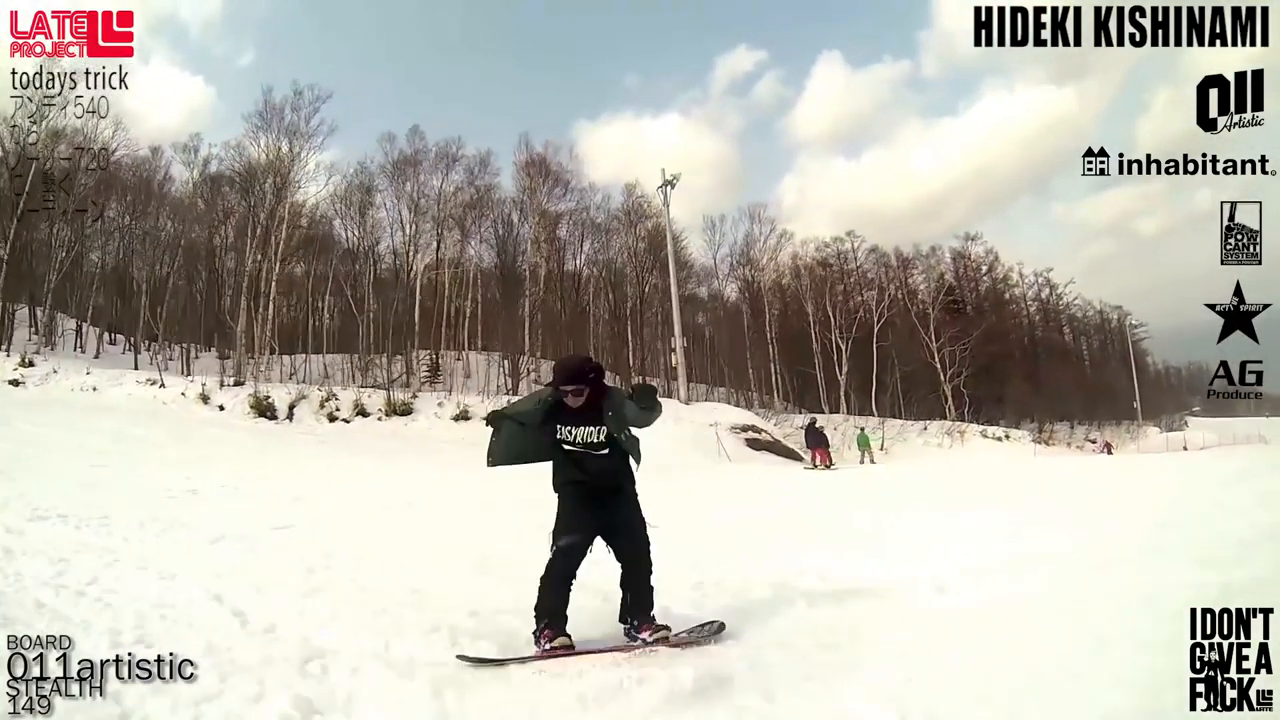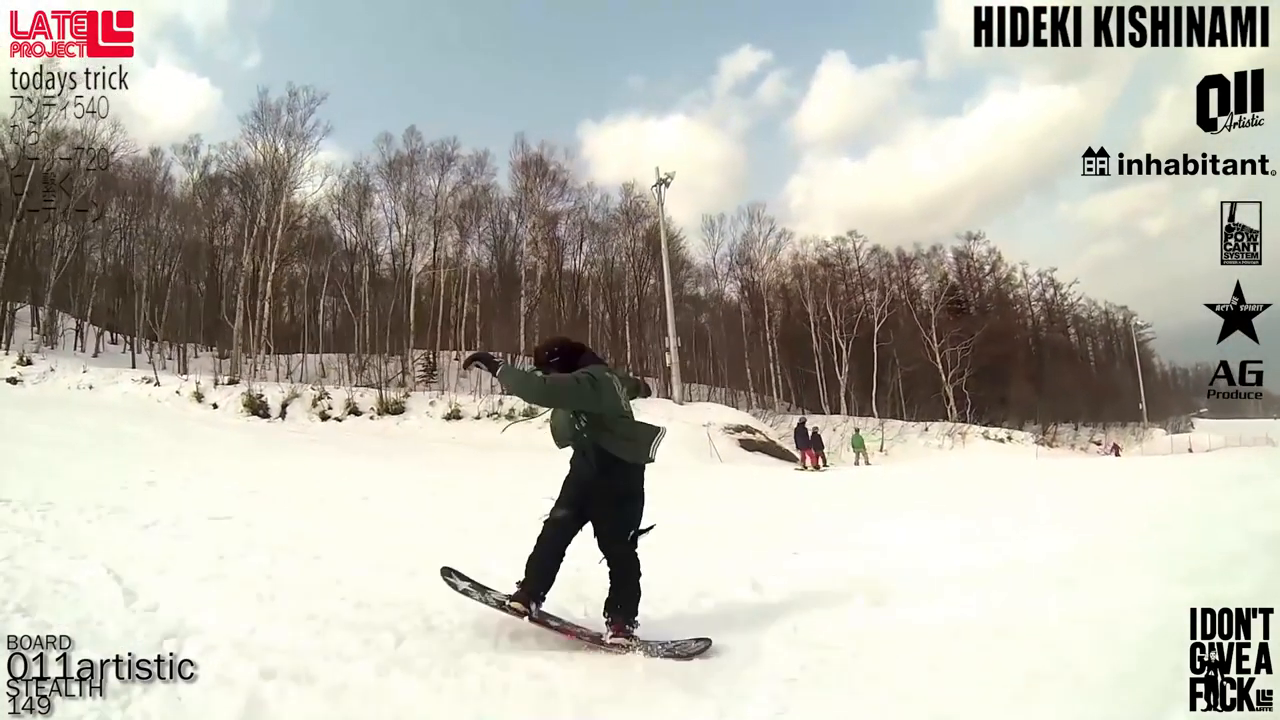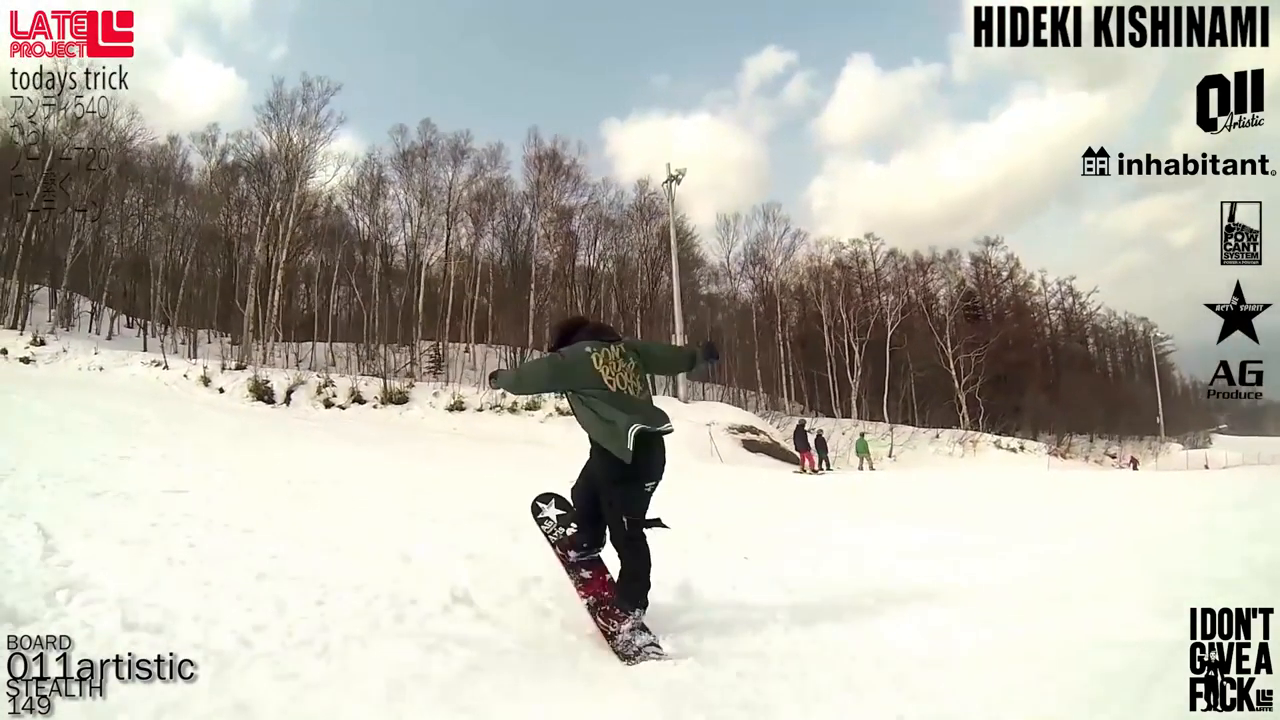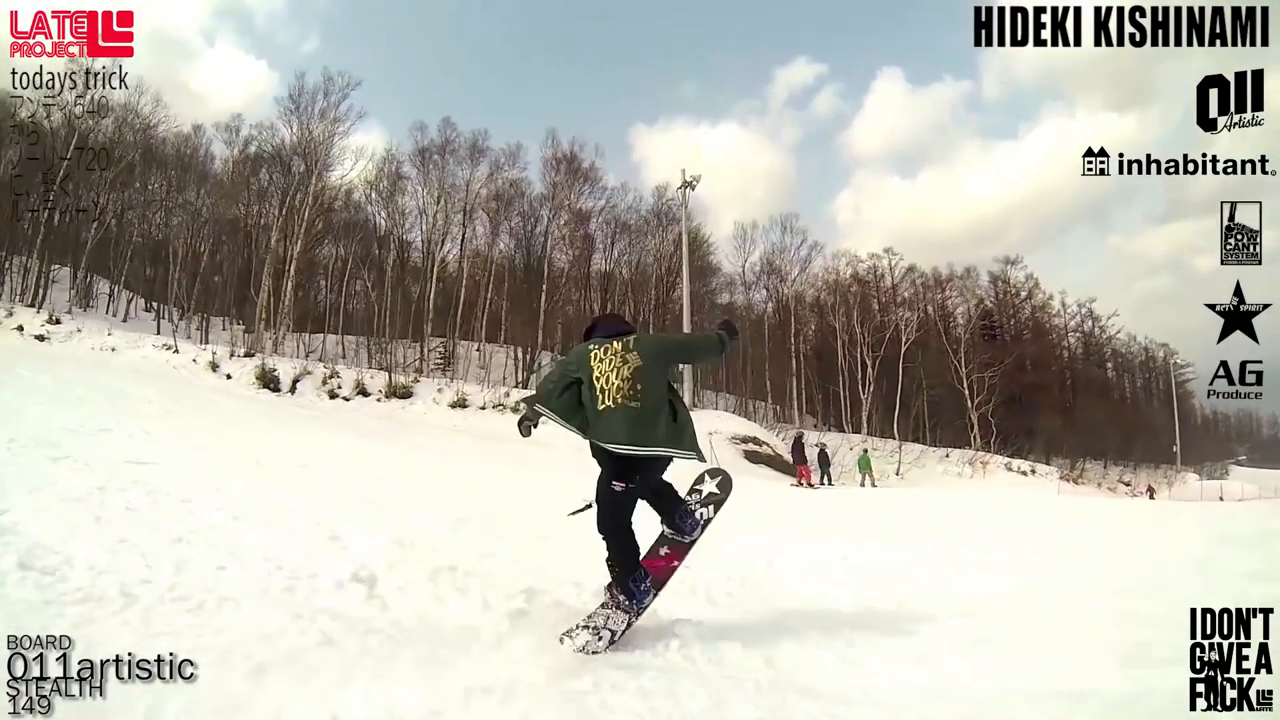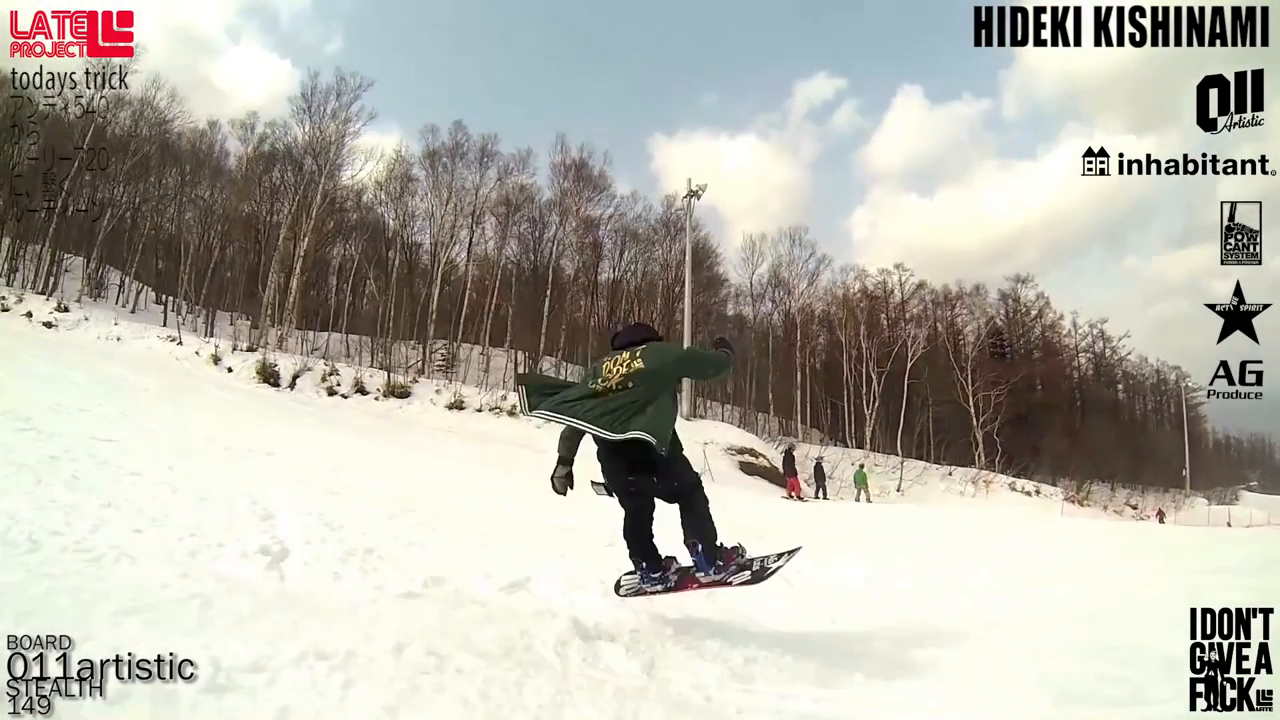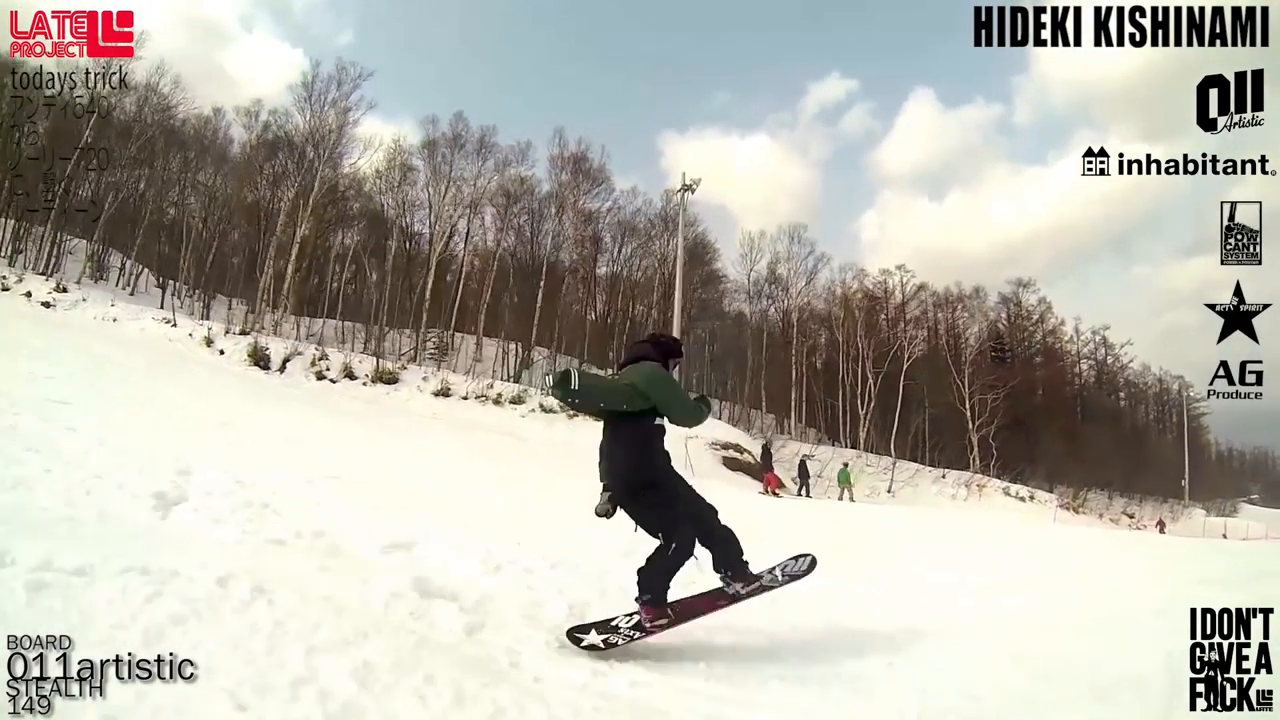
dt=0.3s
person 1, frame 1
left shoulder: (613, 401)
right shoulder: (549, 402)
left elbow: (644, 414)
right elbow: (520, 410)
left wrist: (647, 398)
right wrist: (500, 416)
left hip: (615, 491)
right hip: (574, 491)
left knee: (636, 553)
right knee: (567, 554)
left ankle: (638, 622)
right ankle: (549, 629)
person 1, frame 2
left shoulder: (587, 382)
right shoulder: (601, 376)
left elbow: (541, 389)
right elbow: (627, 383)
left wrist: (497, 367)
right wrist: (639, 386)
left hip: (619, 479)
right hip: (585, 471)
left knee: (619, 549)
right knee: (554, 531)
left ankle: (620, 619)
right ankle: (529, 594)
person 1, frame 3
left shoulder: (569, 357)
right shoulder: (625, 346)
left elbow: (524, 378)
right elbow: (676, 358)
left wrist: (499, 379)
right wrist: (702, 354)
left hip: (632, 452)
left knee: (626, 532)
right knee: (583, 493)
left ankle: (631, 603)
right ankle: (583, 548)
person 1, frame 4
left shoulder: (584, 354)
right shoulder: (651, 344)
left elbow: (549, 388)
right elbow: (705, 346)
left wrist: (530, 414)
right wrist: (725, 335)
left hip: (615, 449)
right hip: (659, 444)
left knee: (613, 521)
right knee: (645, 481)
left ankle: (632, 590)
right ankle: (684, 522)
person 1, frame 5
left shoulder: (603, 365)
right shoulder: (664, 353)
left elbow: (575, 416)
right elbow: (717, 365)
left wrist: (564, 462)
right wrist: (723, 350)
left hip: (612, 460)
right hip: (651, 448)
left knee: (637, 512)
right knee: (690, 493)
left ankle: (651, 570)
right ankle: (709, 560)
person 1, frame 6
left shoulder: (622, 380)
right shoulder: (650, 372)
left elbow: (610, 440)
right elbow: (686, 415)
left wrist: (608, 488)
right wrist: (702, 406)
left hip: (621, 477)
right hip: (642, 474)
left knee: (703, 518)
right knee: (681, 536)
left ankle: (734, 572)
right ankle: (651, 598)
